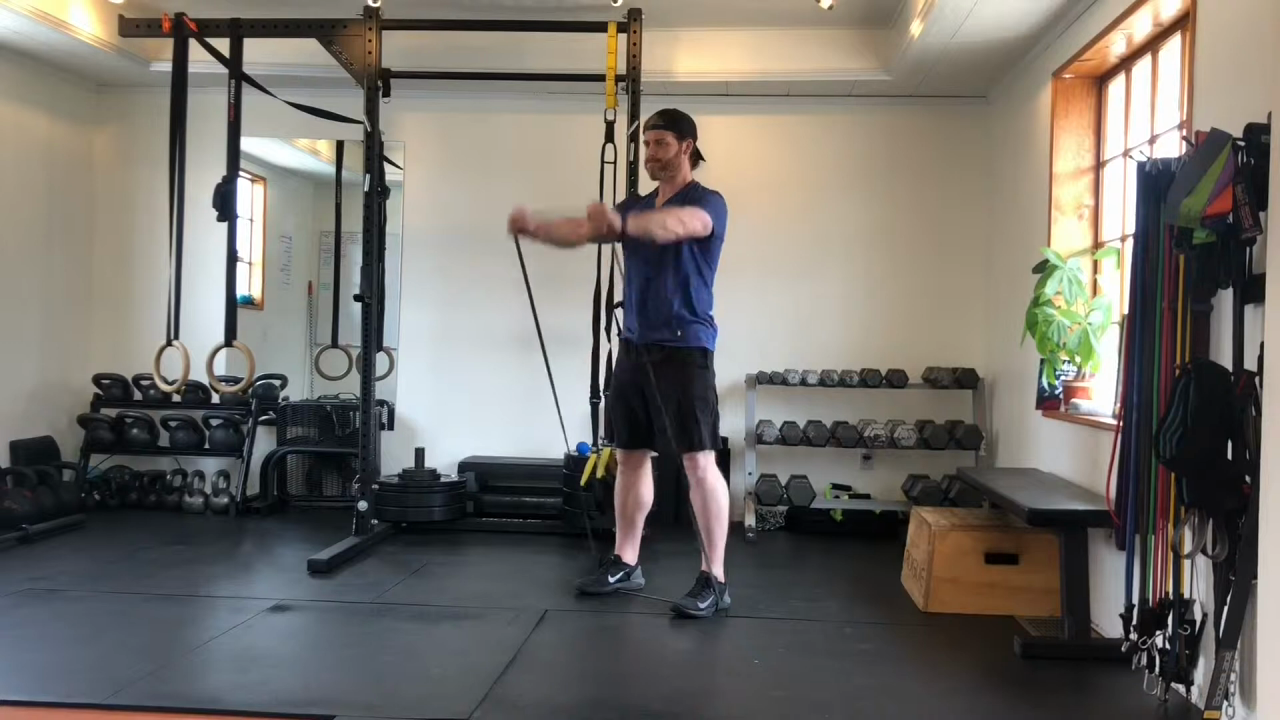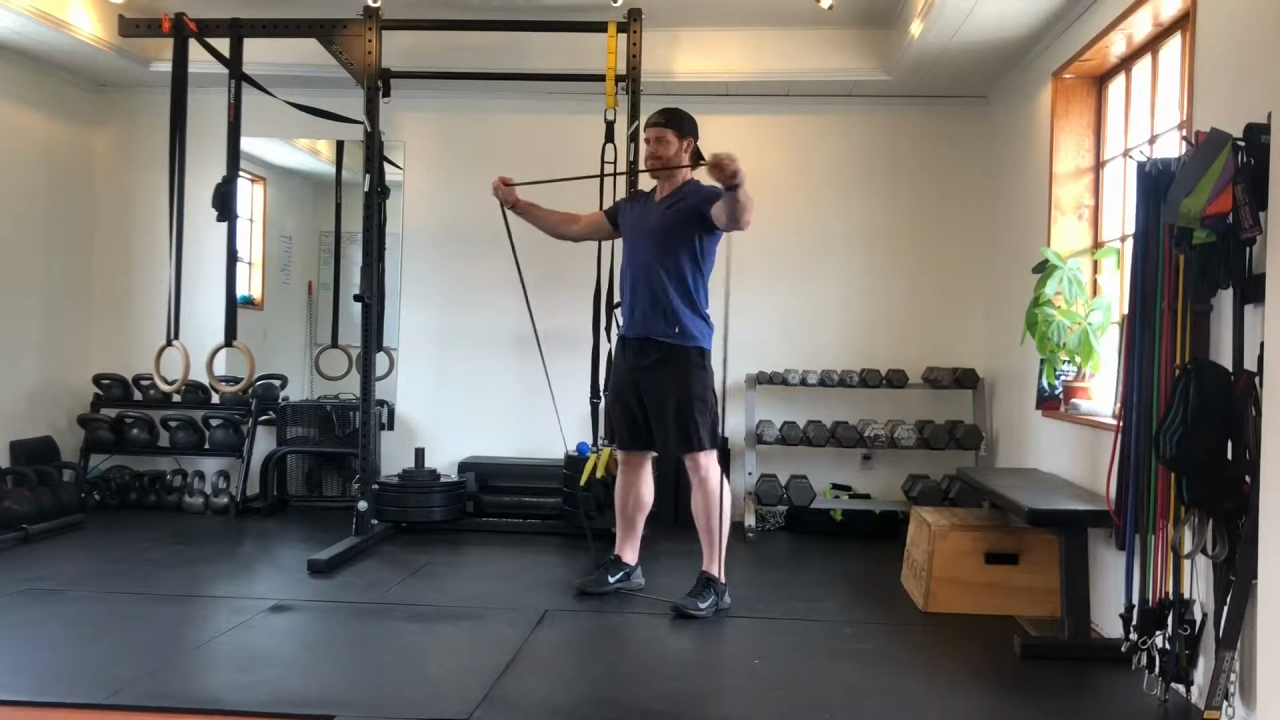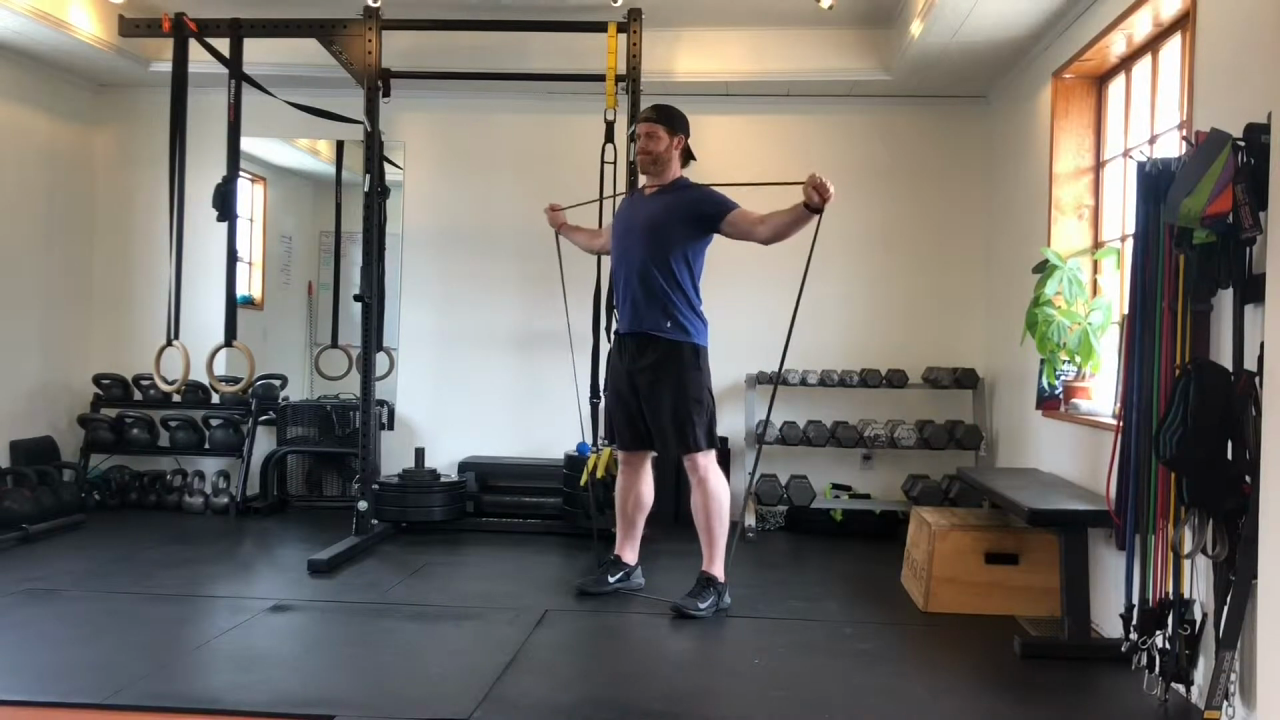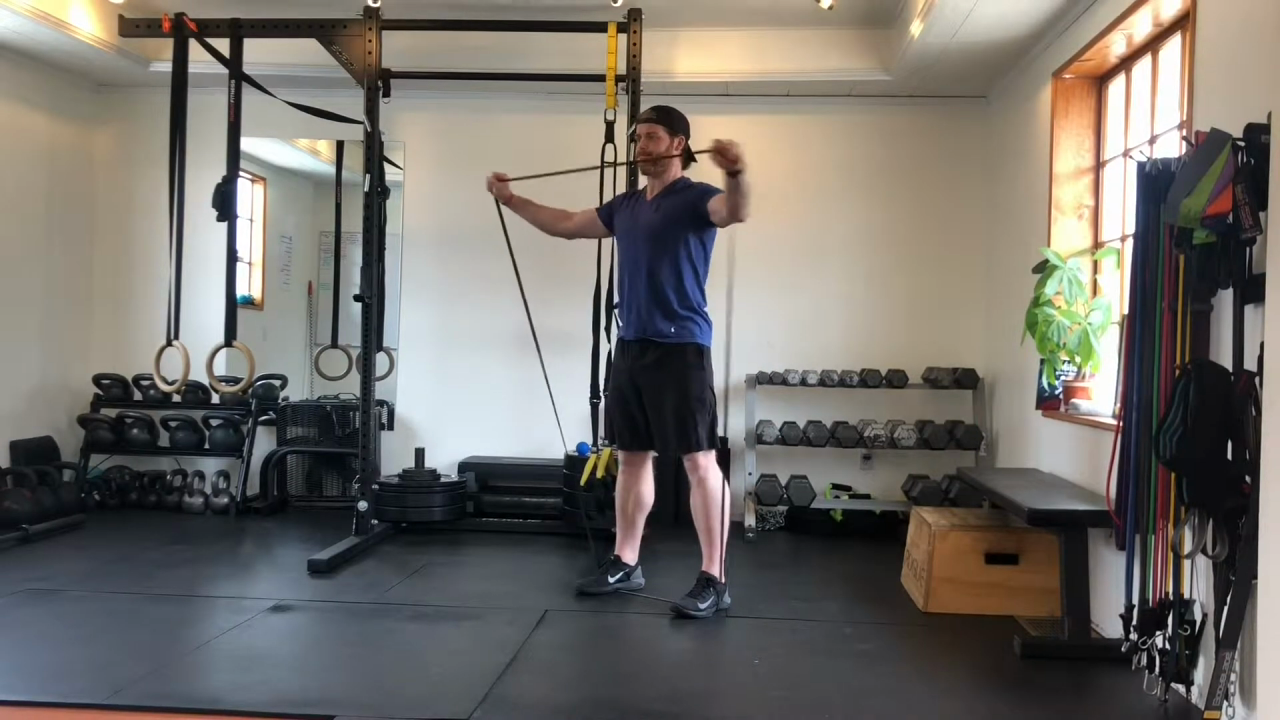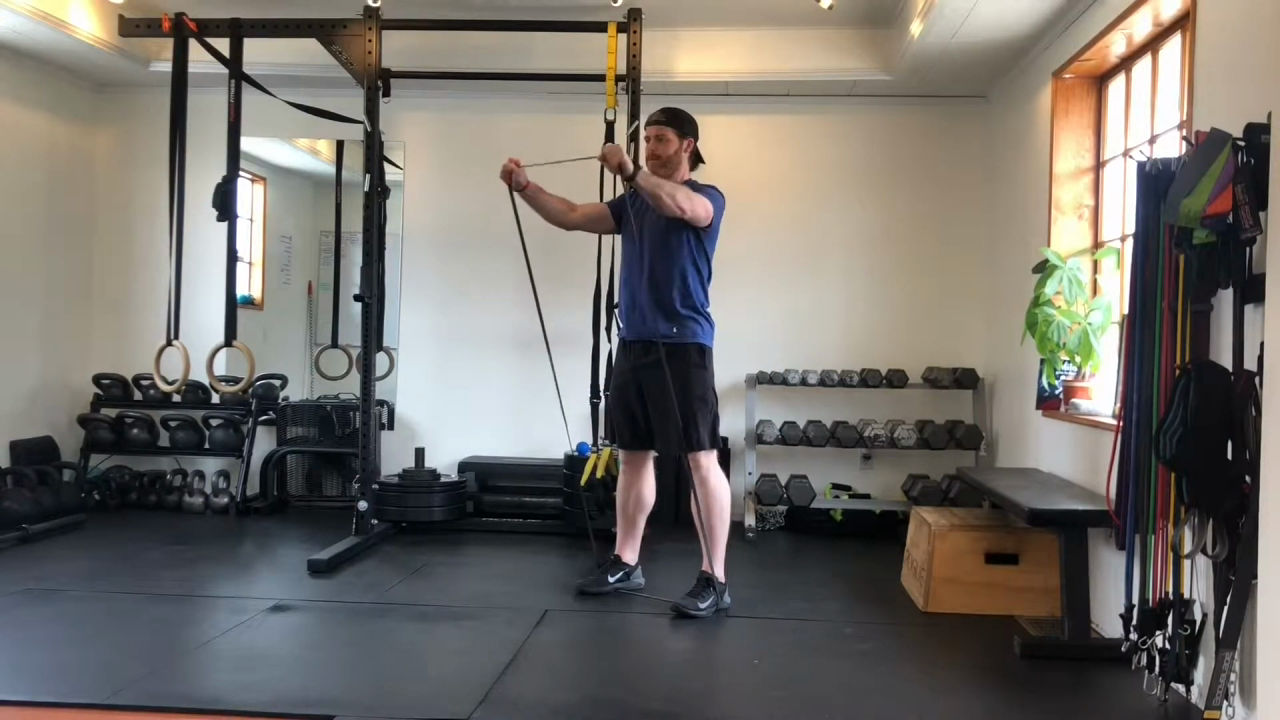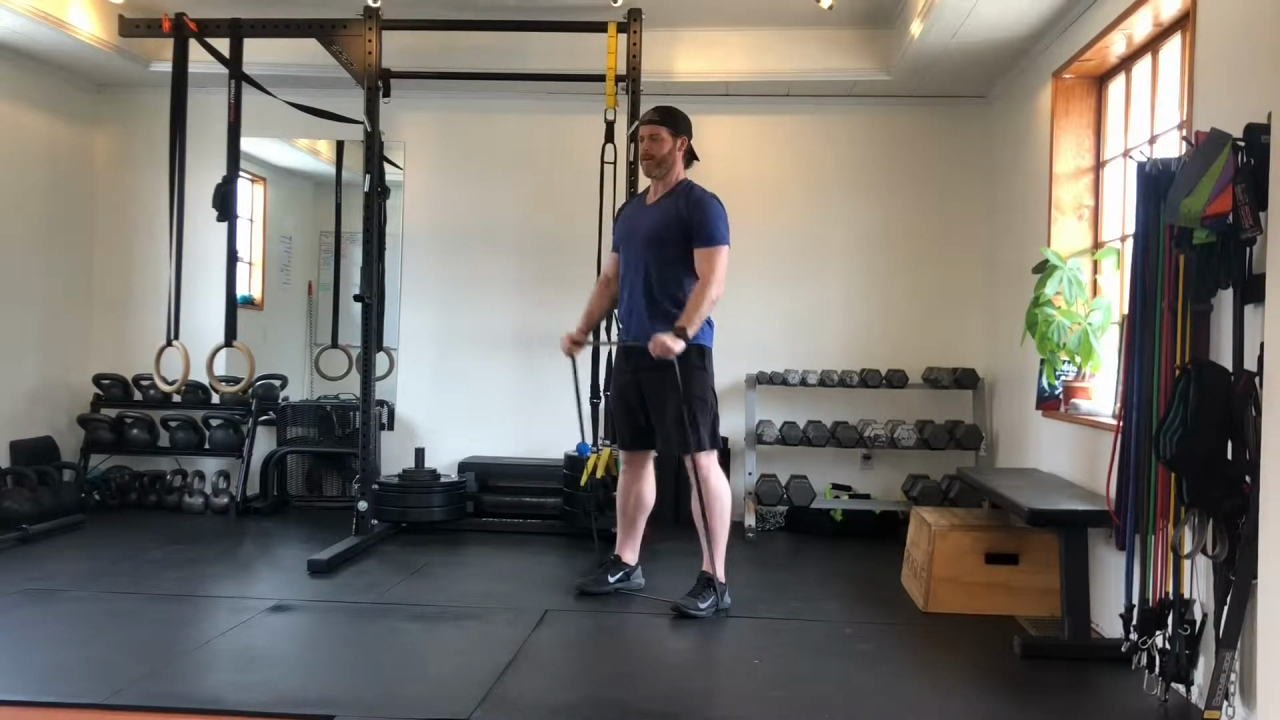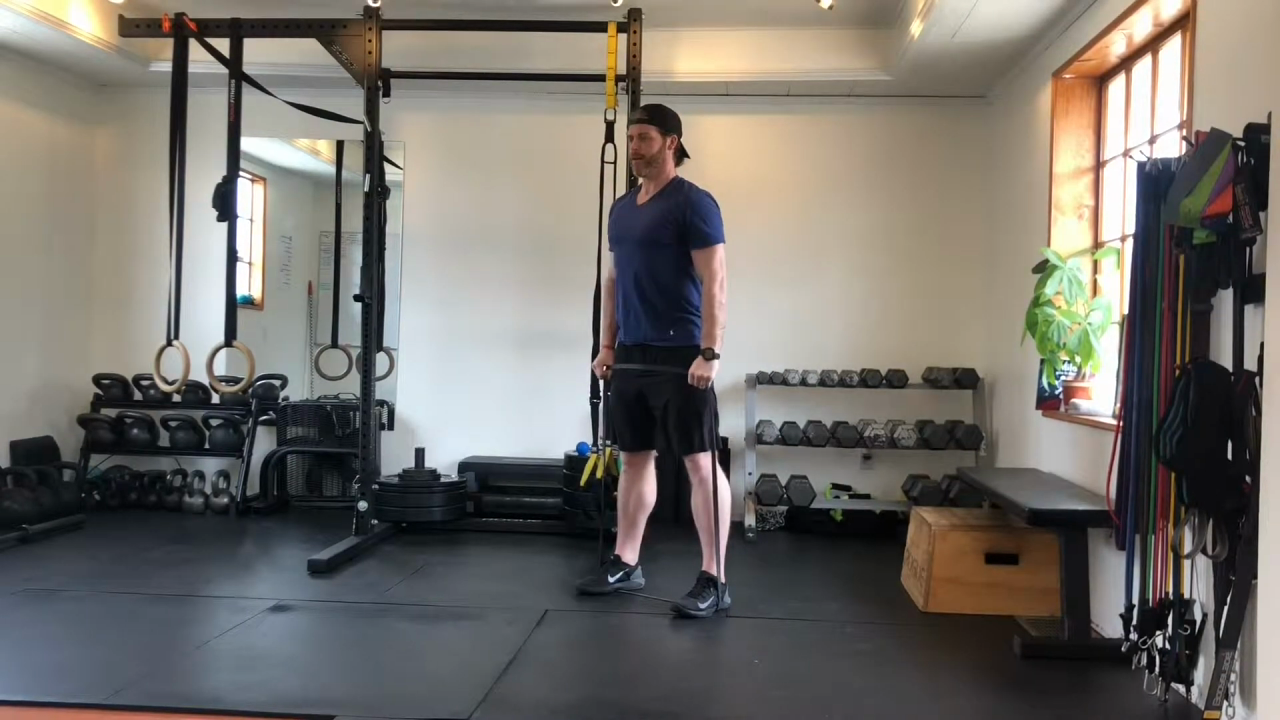
dt=0.5s
person 1, frame 1
left shoulder: (706, 202)
right shoulder: (635, 206)
left elbow: (675, 224)
right elbow: (582, 229)
left wrist: (622, 224)
right wrist: (536, 226)
left hip: (683, 349)
right hip: (634, 348)
left knee: (698, 461)
right knee: (630, 457)
left ankle: (713, 579)
right ankle: (625, 562)
person 1, frame 2
left shoulder: (701, 199)
right shoulder: (635, 205)
left elbow: (736, 218)
right elbow: (575, 227)
left wrist: (734, 184)
right wrist: (517, 205)
left hip: (681, 347)
right hip: (632, 347)
left knee: (700, 460)
right knee: (631, 457)
left ankle: (715, 580)
right ankle: (625, 563)
person 1, frame 3
left shoulder: (696, 200)
right shoulder: (630, 203)
left elbow: (761, 228)
right elbow: (606, 242)
left wrist: (808, 208)
right wrist: (564, 228)
left hip: (675, 346)
right hip: (626, 345)
left knee: (698, 461)
right knee: (630, 458)
left ankle: (713, 579)
right ankle: (625, 563)
person 1, frame 4
left shoulder: (694, 197)
right shoulder: (626, 206)
left elbow: (733, 211)
right elbow: (565, 224)
left wrist: (735, 175)
right wrist: (511, 199)
left hip: (680, 346)
right hip: (631, 346)
left knee: (698, 461)
right knee: (631, 457)
left ankle: (713, 579)
right ankle: (624, 563)
person 1, frame 5
left shoulder: (706, 197)
right shoulder: (632, 204)
left elbow: (679, 205)
right elbow: (570, 216)
left wrist: (630, 172)
right wrist: (524, 187)
left hip: (682, 346)
right hip: (632, 345)
left knee: (700, 460)
right knee: (633, 457)
left ankle: (713, 579)
right ankle: (625, 562)
person 1, frame 6
left shoulder: (701, 205)
right shoulder: (630, 209)
left elbow: (712, 278)
right elbow: (611, 278)
left wrist: (681, 334)
right wrist: (584, 329)
left hip: (679, 352)
right hip: (632, 351)
left knee: (701, 459)
right knee: (634, 457)
left ankle: (715, 580)
right ankle: (625, 563)
person 1, frame 7
left shoulder: (693, 203)
right shoulder: (622, 208)
left elbow: (713, 282)
left wrist: (709, 353)
right wrist: (607, 345)
left hip: (679, 353)
right hip: (632, 353)
left knee: (699, 462)
right knee: (634, 458)
left ankle: (713, 579)
right ankle: (626, 562)
